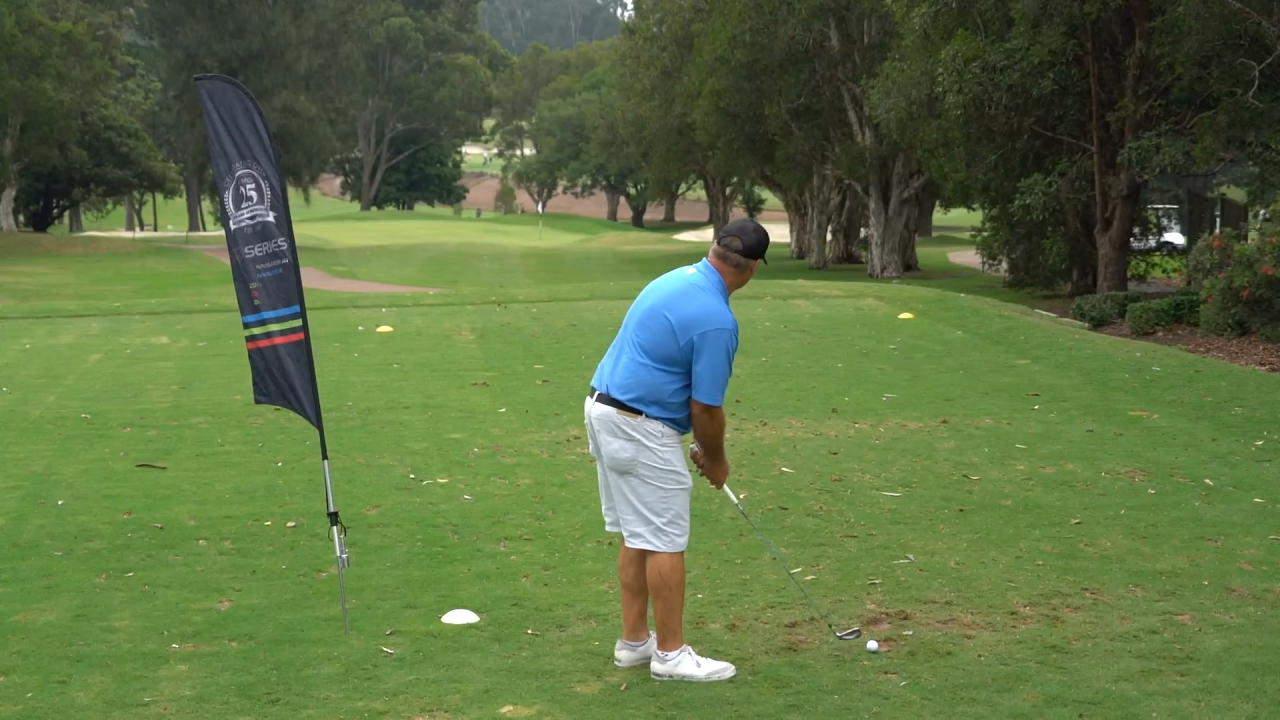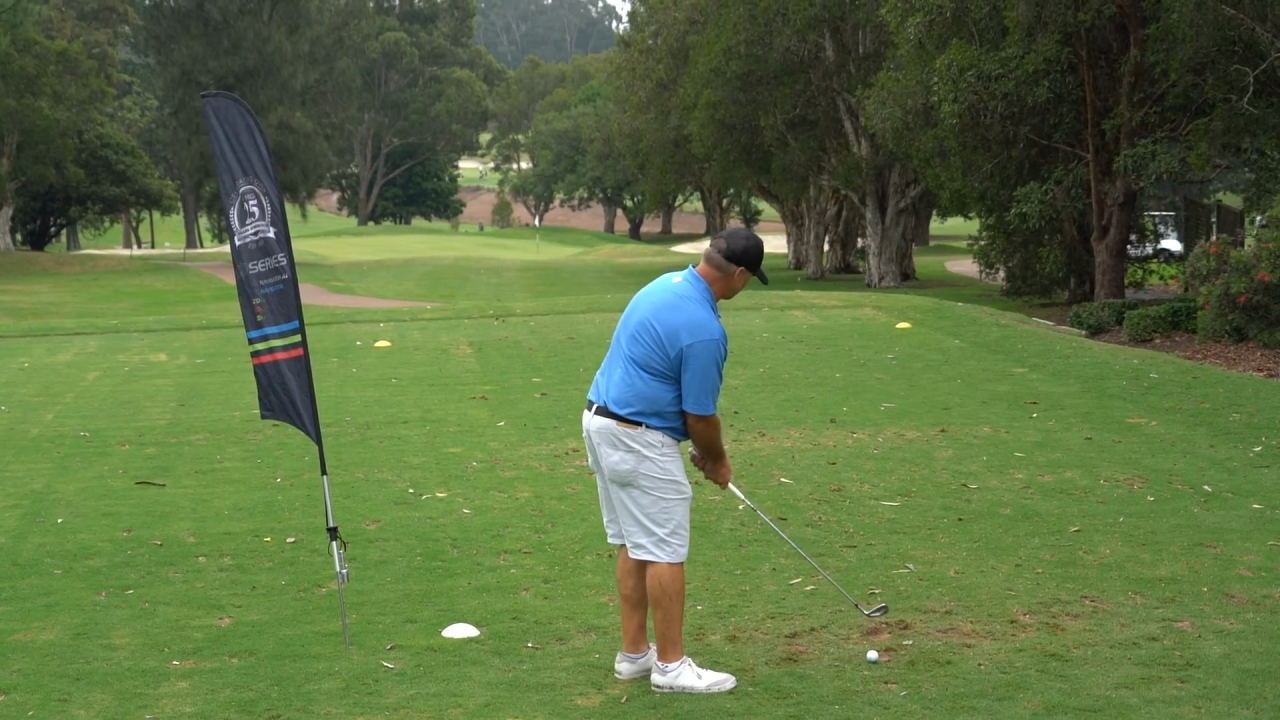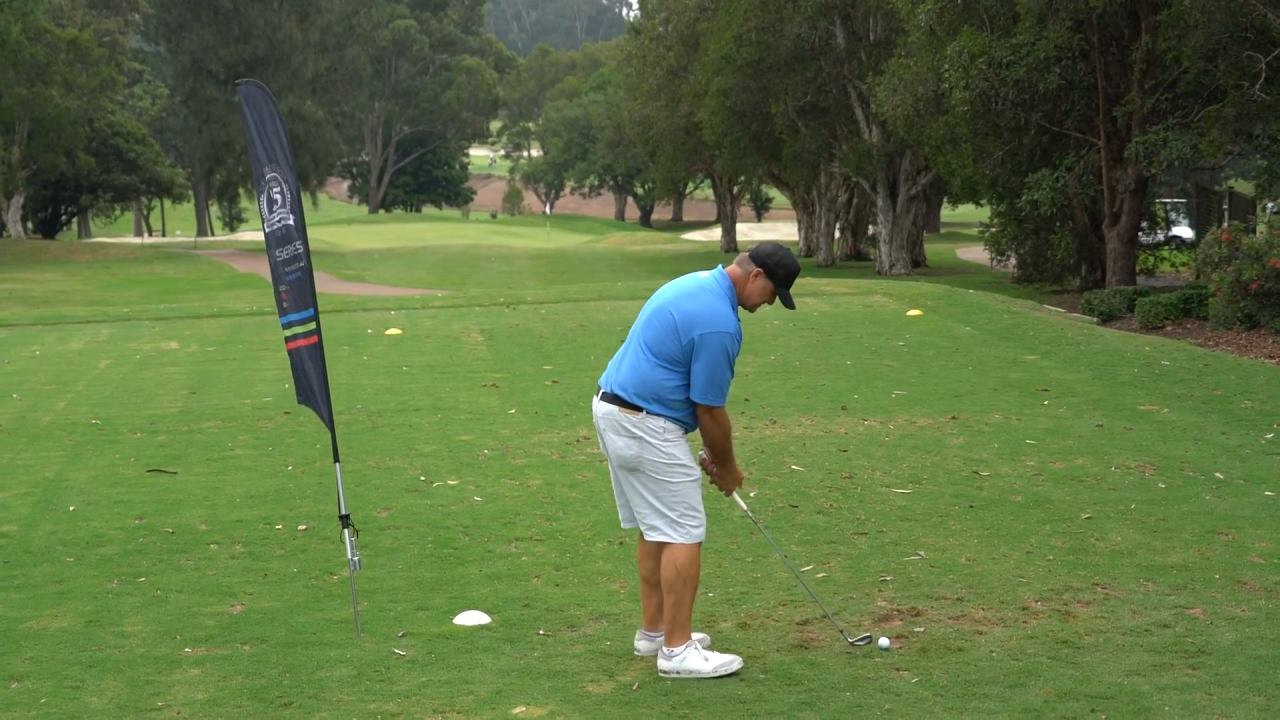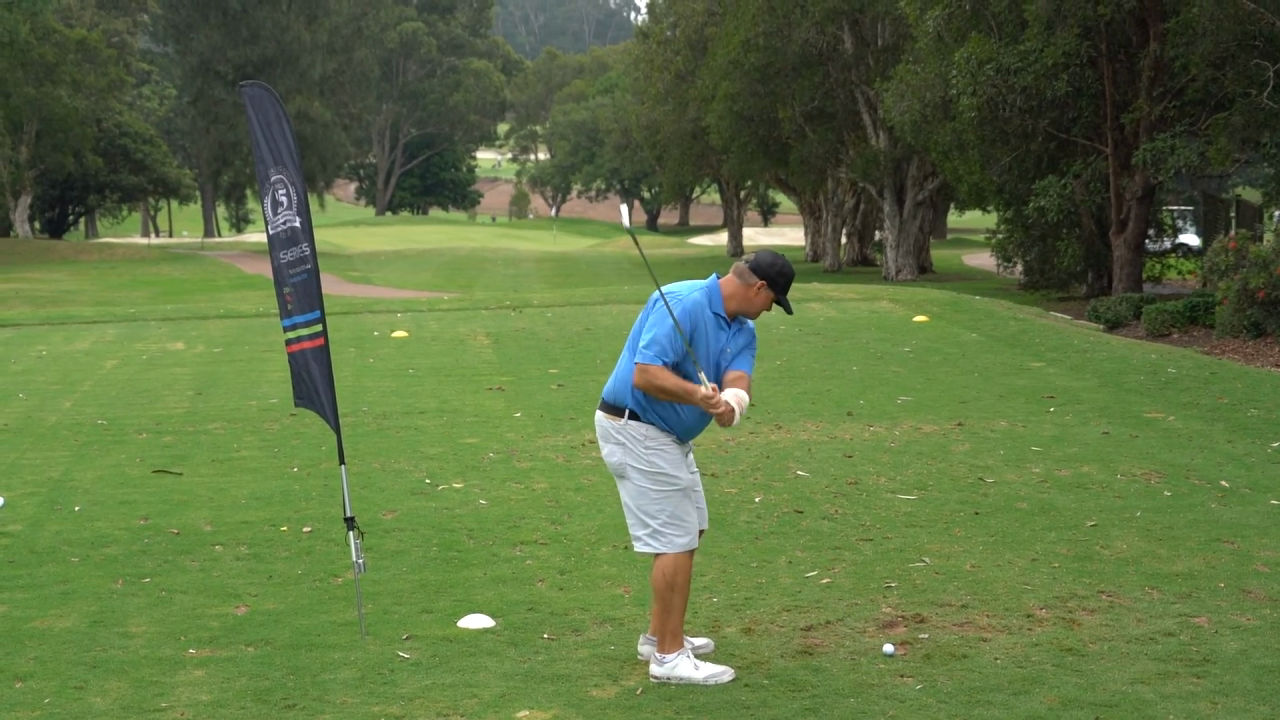
dt=1s
person 1, frame 1
left shoulder: (679, 278)
right shoulder: (716, 319)
right elbow: (706, 408)
left wrist: (701, 446)
right wrist: (716, 461)
left hip: (606, 410)
right hip: (640, 426)
left knee: (637, 535)
right knee: (665, 541)
left ankle: (635, 640)
right ankle: (671, 653)
person 1, frame 2
left shoulder: (669, 284)
right shoulder: (703, 328)
right elbow: (699, 416)
left wrist: (706, 450)
right wrist: (717, 461)
left hip: (604, 421)
right hip: (639, 437)
left knee: (634, 544)
right knee: (664, 551)
left ankle: (634, 652)
right ankle: (670, 664)
person 1, frame 3
left shoulder: (699, 285)
right shoulder: (718, 322)
right elbow: (710, 410)
left wrist: (714, 453)
right wrist: (727, 467)
left hip: (617, 410)
right hip: (644, 422)
left knee: (655, 528)
right knee: (683, 533)
left ankle: (655, 630)
right ankle: (677, 649)
person 1, frame 4
left shoulder: (743, 331)
right shoulder: (683, 302)
left elbow: (738, 383)
right elbow: (645, 374)
left wrist: (729, 403)
right wrist: (698, 395)
left hip: (666, 435)
right hip: (637, 431)
left knee: (687, 533)
right knee: (675, 543)
left ankle: (659, 636)
right ankle: (670, 656)
